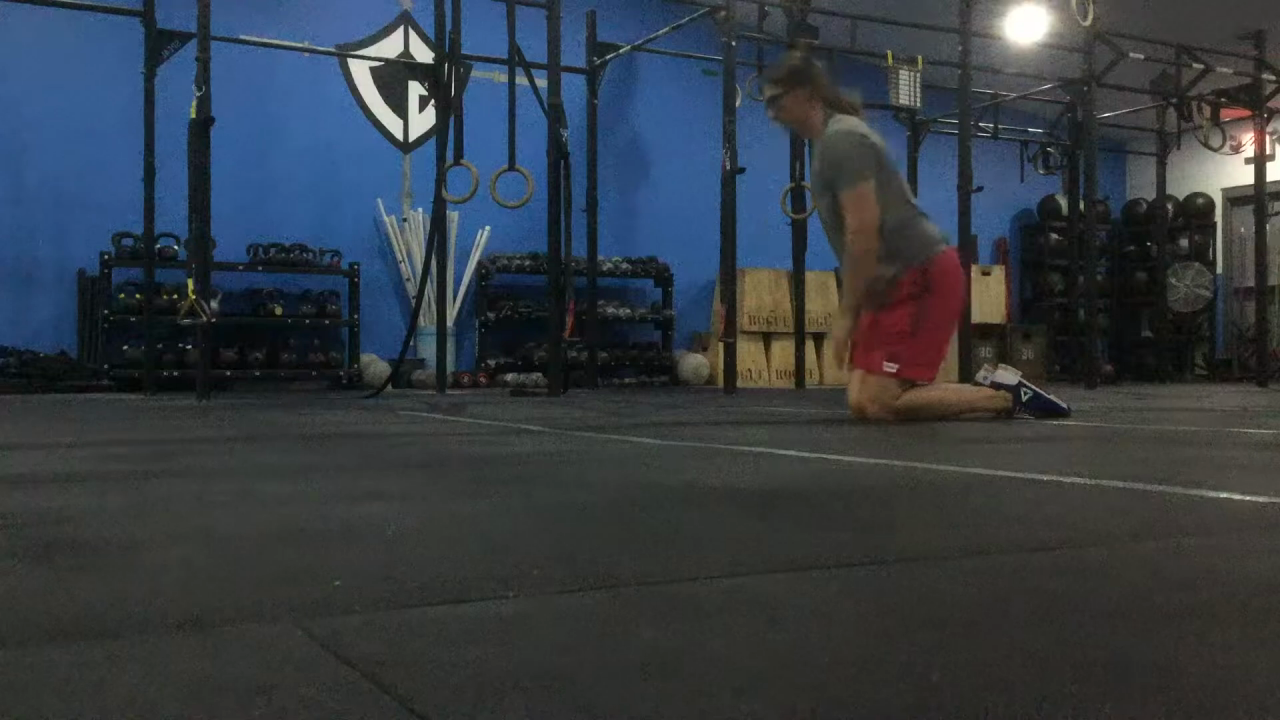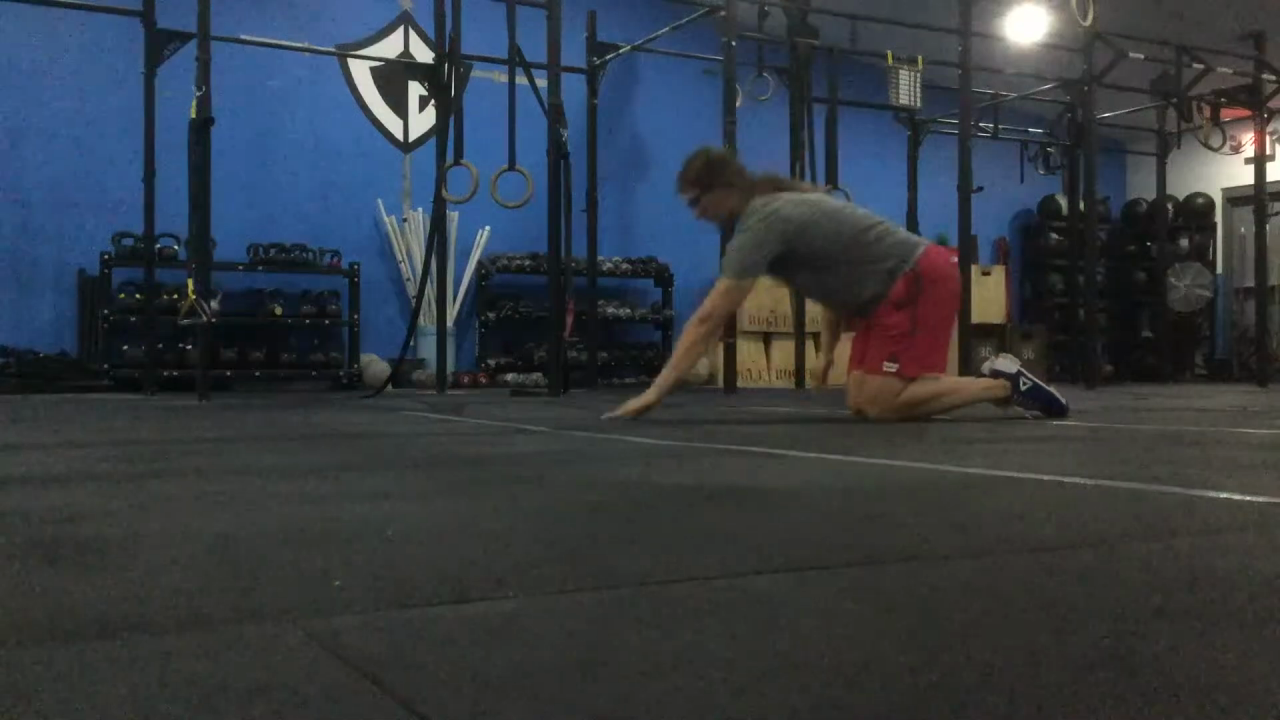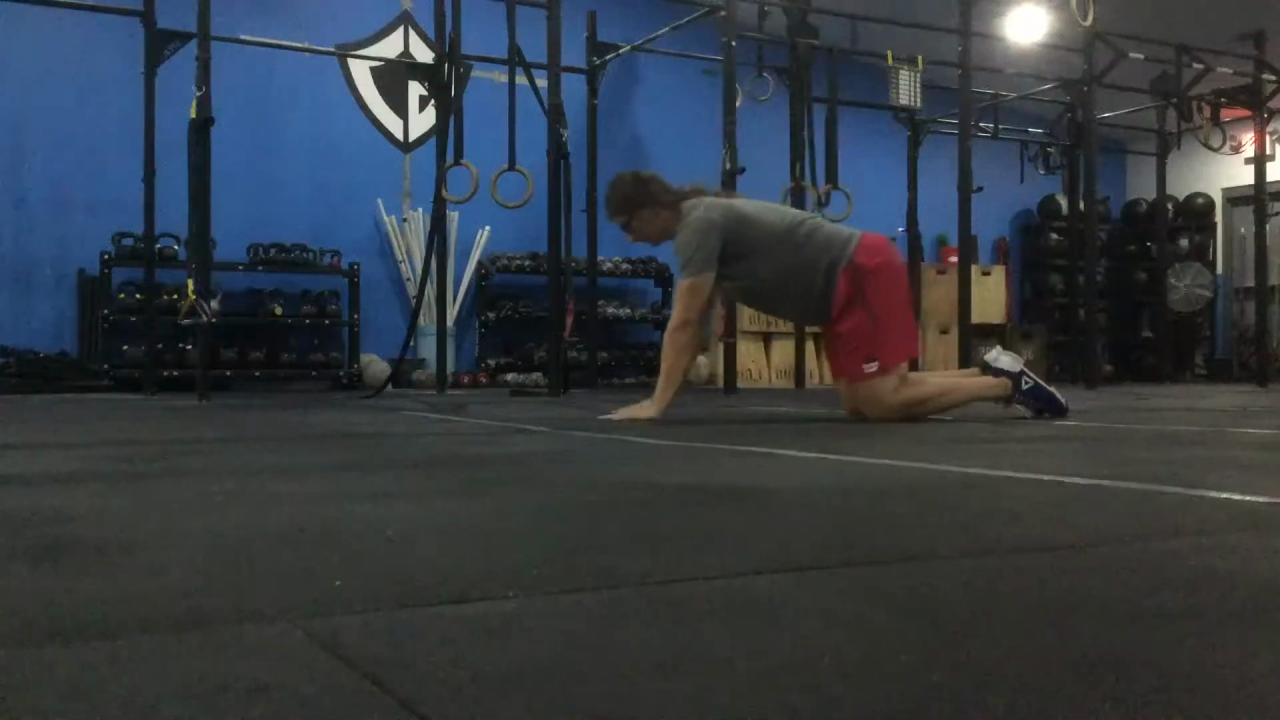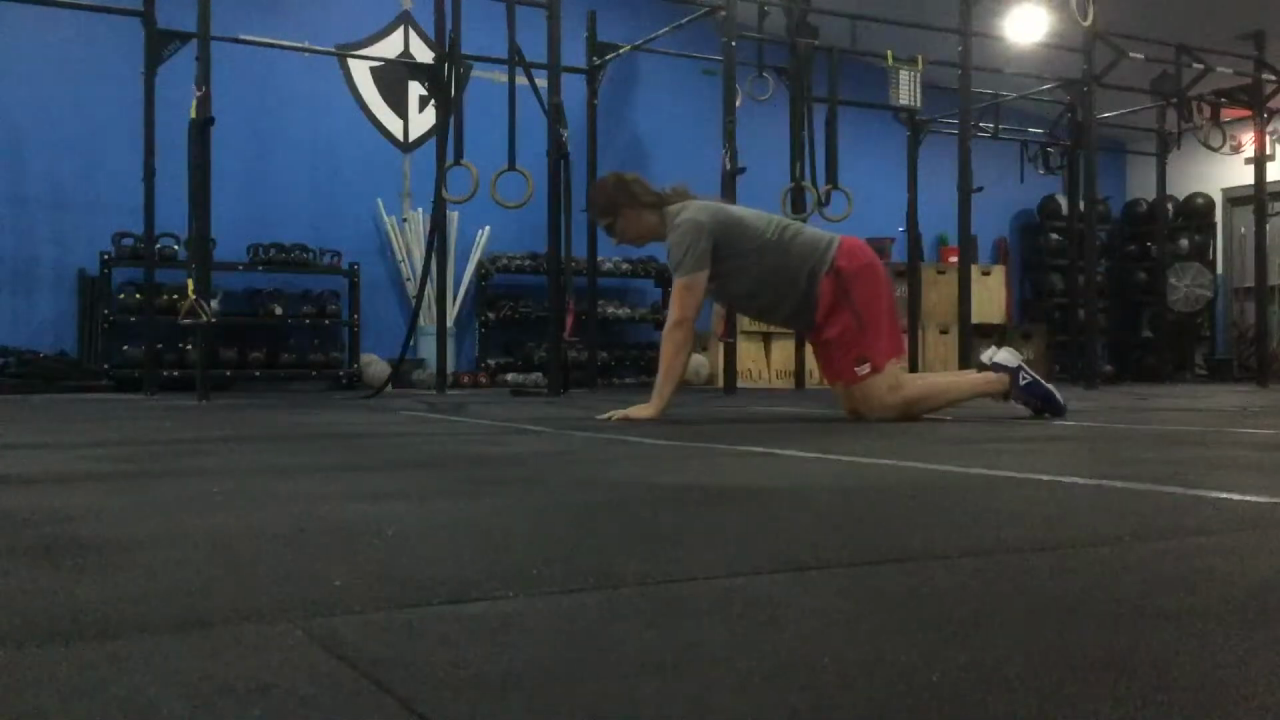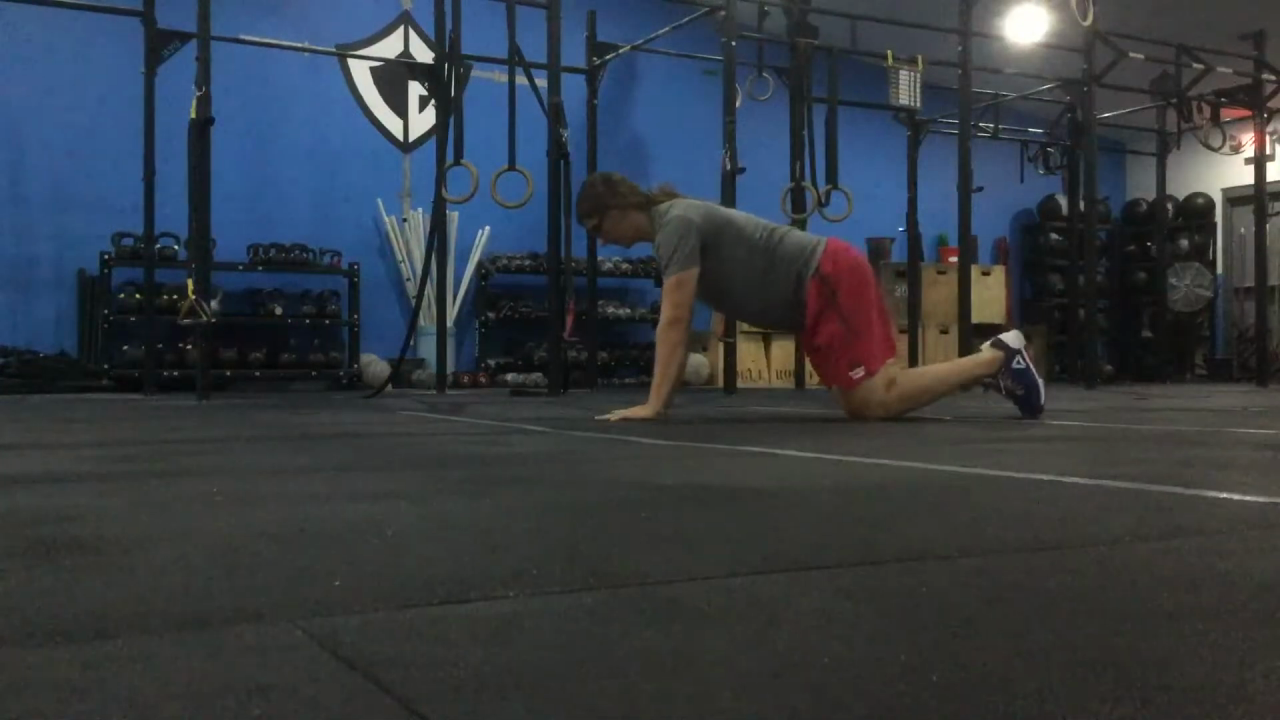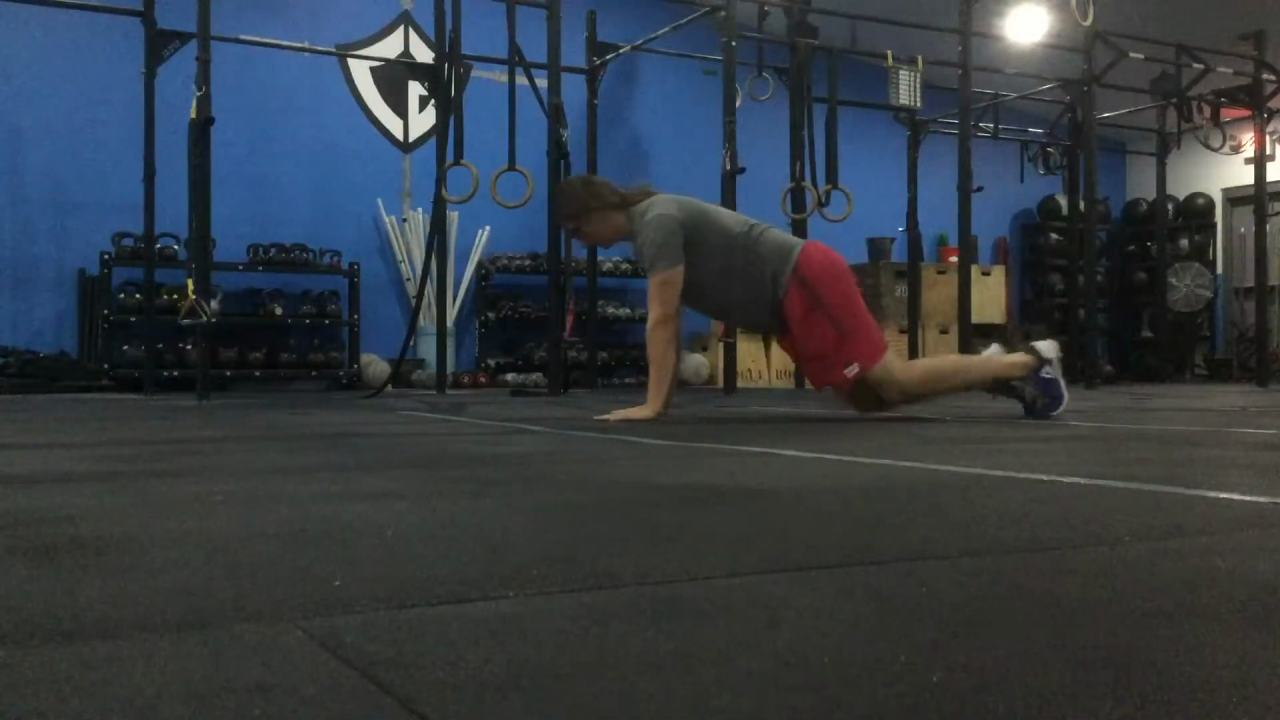
dt=0.5s
person 1, frame 1
left shoulder: (842, 138)
right shoulder: (833, 142)
left elbow: (864, 233)
right elbow: (852, 249)
left wrist: (846, 315)
right wrist: (849, 316)
left hip: (922, 280)
right hip: (894, 286)
left knee: (878, 406)
right knee: (861, 403)
left ankle: (1008, 396)
right ankle: (989, 385)
person 1, frame 2
left shoulder: (760, 225)
right shoulder: (780, 209)
left elbow: (710, 318)
left wrist: (655, 392)
right wrist: (827, 351)
left hip: (920, 281)
right hip: (902, 285)
left knee: (878, 404)
right knee: (861, 400)
left ankle: (1005, 385)
right ankle: (992, 378)
person 1, frame 3
left shoulder: (697, 225)
right shoulder: (703, 225)
left elbow: (682, 323)
right elbow: (695, 322)
left wrist: (658, 404)
right wrist: (661, 393)
left hip: (862, 271)
right hip: (847, 283)
left knee: (882, 402)
right knee: (859, 402)
left ankle: (1008, 383)
right ankle: (991, 373)
person 1, frame 4
left shoulder: (687, 226)
right shoulder: (689, 224)
left elbow: (681, 323)
right elbow: (699, 322)
left wrist: (655, 405)
right wrist: (661, 397)
left hip: (844, 275)
right hip: (831, 287)
left knee: (880, 402)
right knee: (861, 403)
left ankle: (1004, 378)
right ankle: (990, 373)
person 1, frame 5
left shoulder: (675, 224)
right shoulder: (674, 225)
left elbow: (674, 321)
right elbow: (680, 323)
left wrist: (653, 404)
right wrist: (662, 398)
left hip: (830, 279)
right hip: (820, 290)
left knee: (877, 403)
right knee: (863, 401)
left ankle: (999, 357)
right ankle: (990, 365)
person 1, frame 6
left shoulder: (656, 223)
right shoulder: (654, 223)
left elbow: (662, 320)
right elbow: (666, 322)
left wrist: (652, 405)
right wrist: (660, 397)
left hip: (805, 282)
right hip: (796, 292)
left knee: (891, 383)
right knee: (870, 391)
left ankle: (1028, 362)
right ankle: (994, 369)
